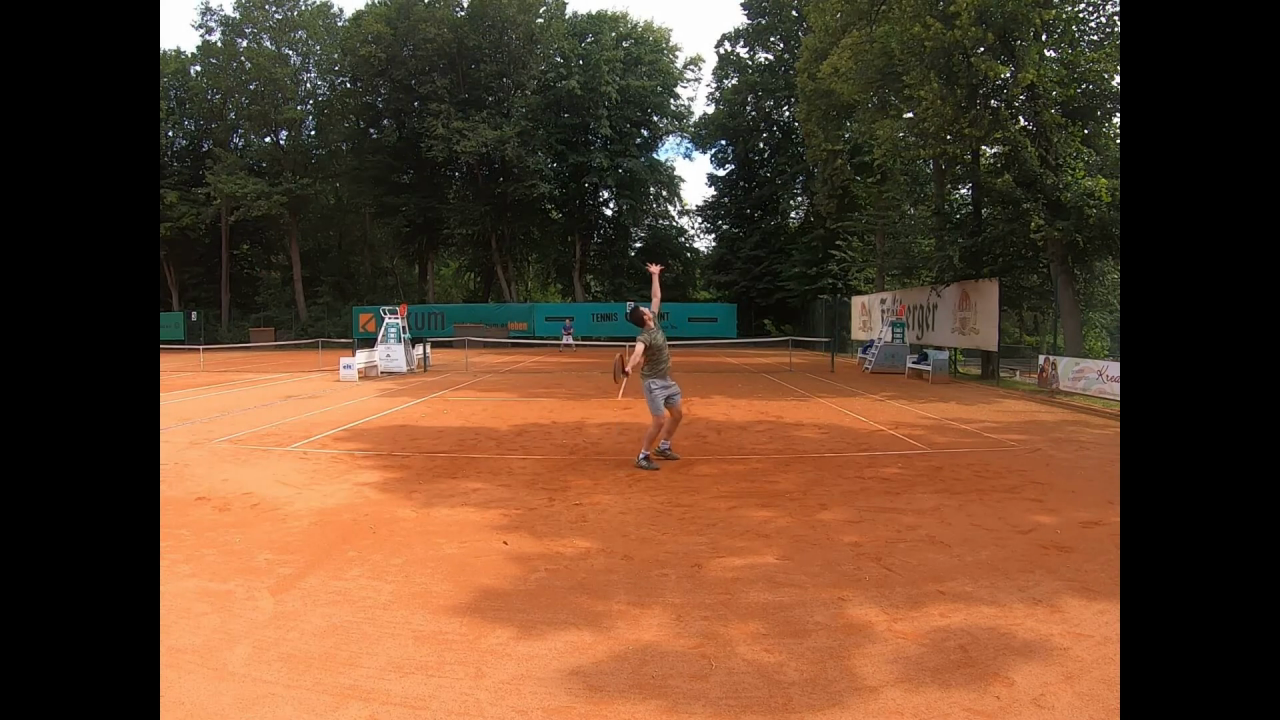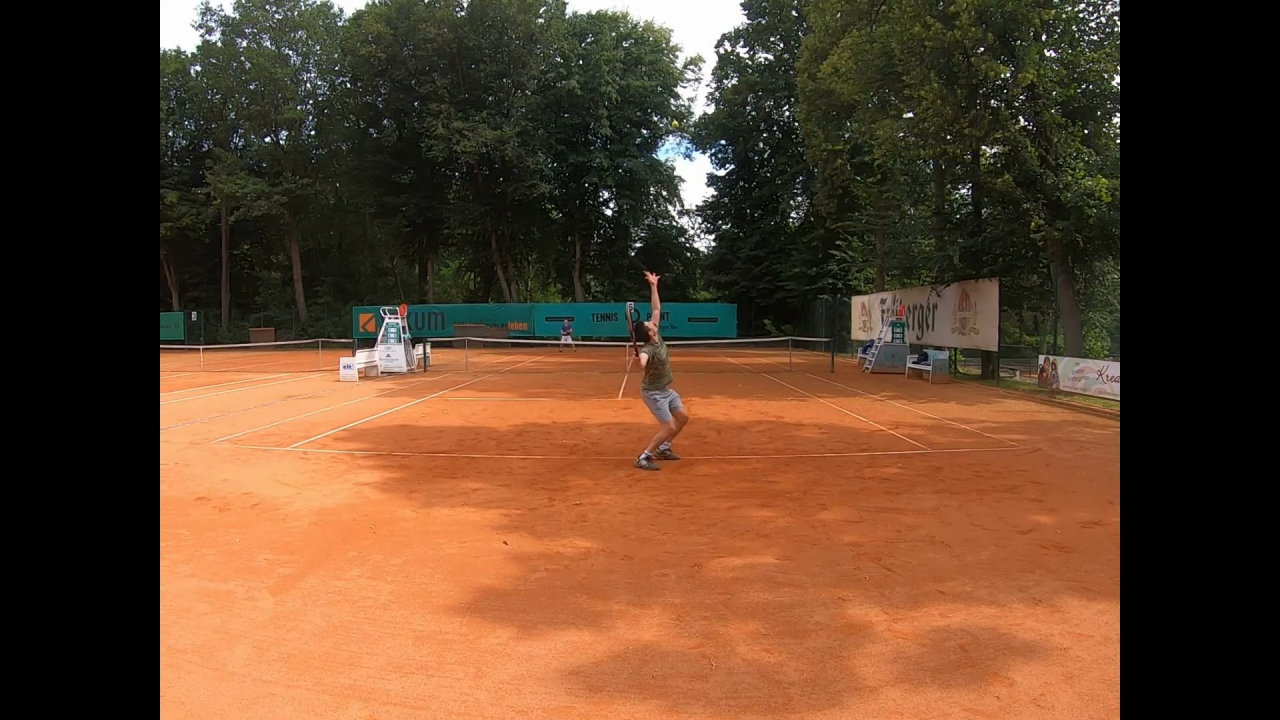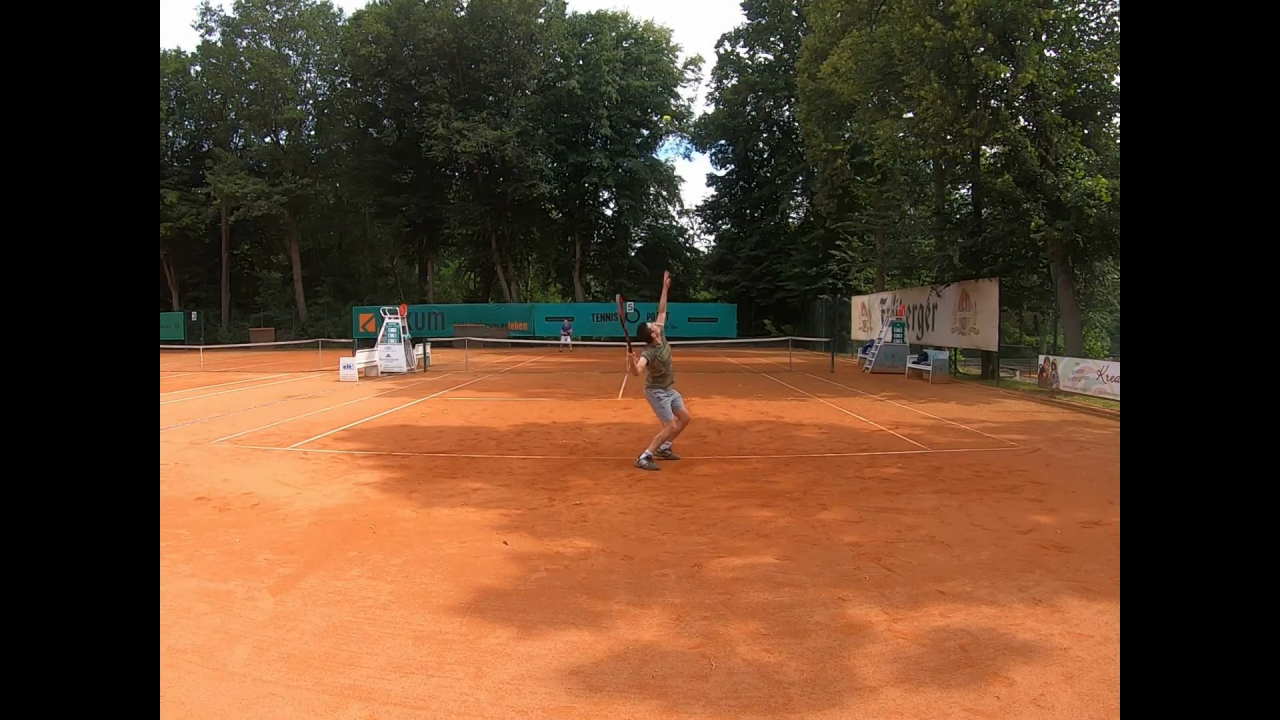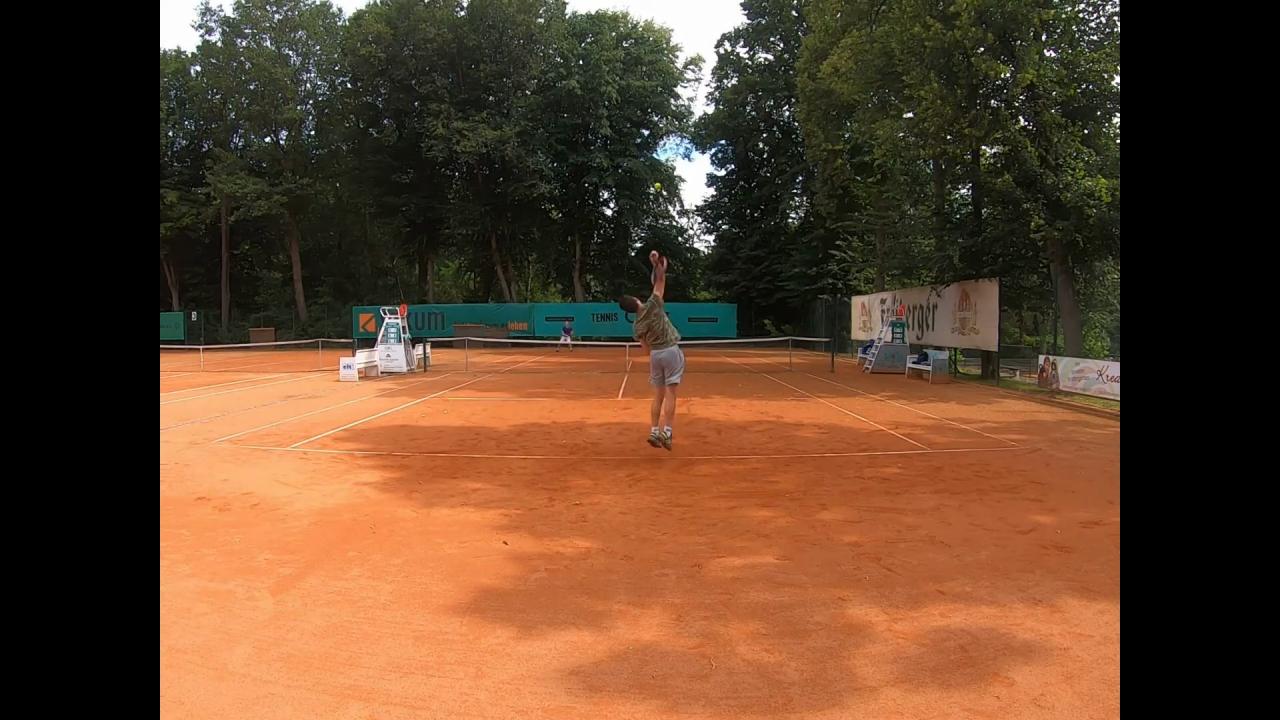
dt=0.3s
person 1, frame 1
left shoulder: (654, 325)
right shoulder: (644, 337)
left elbow: (656, 297)
right elbow: (637, 354)
left wrist: (655, 276)
right wrist: (629, 368)
left hip: (667, 381)
right hip: (654, 383)
left knee: (677, 415)
right knee: (659, 421)
left ankle: (663, 448)
right ankle: (643, 457)
person 1, frame 2
left shoulder: (656, 336)
right shoulder: (648, 349)
left elbow: (656, 309)
right elbow: (642, 362)
left wrist: (653, 286)
right wrist: (640, 361)
left hip: (666, 390)
right hip: (653, 393)
left knee: (683, 417)
right knee: (669, 427)
left ankle: (663, 449)
right ankle: (644, 457)
person 1, frame 3
left shoulder: (660, 337)
right shoulder: (649, 352)
left elbow: (662, 312)
right elbow: (637, 371)
left wrist: (664, 288)
right wrist: (632, 362)
left hip: (668, 390)
right hip: (657, 392)
left knee: (685, 418)
right knee: (670, 427)
left ankle: (664, 449)
right ankle: (644, 458)
person 1, frame 4
left shoulder: (638, 327)
right shoulder: (652, 307)
right elbow: (659, 283)
right wrist: (660, 266)
left hip: (656, 355)
right hip: (671, 352)
left knee: (658, 396)
right knee: (671, 396)
left ankle: (655, 432)
right ankle: (666, 432)
